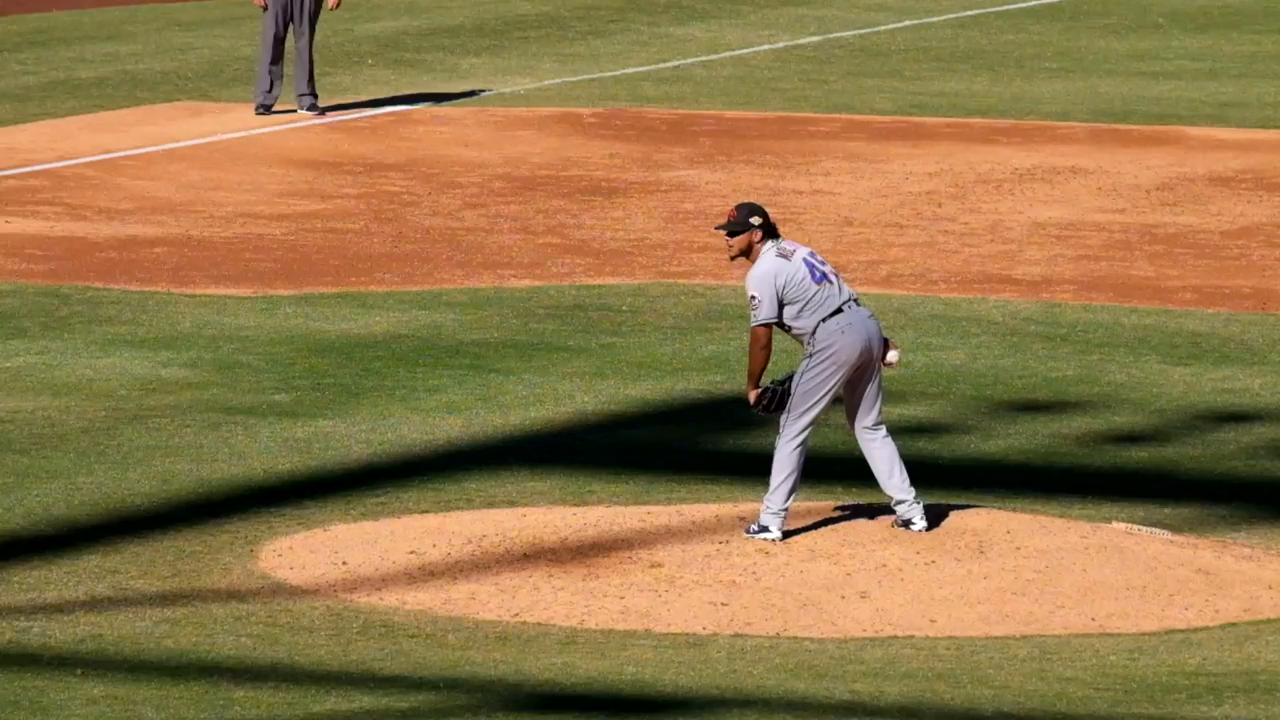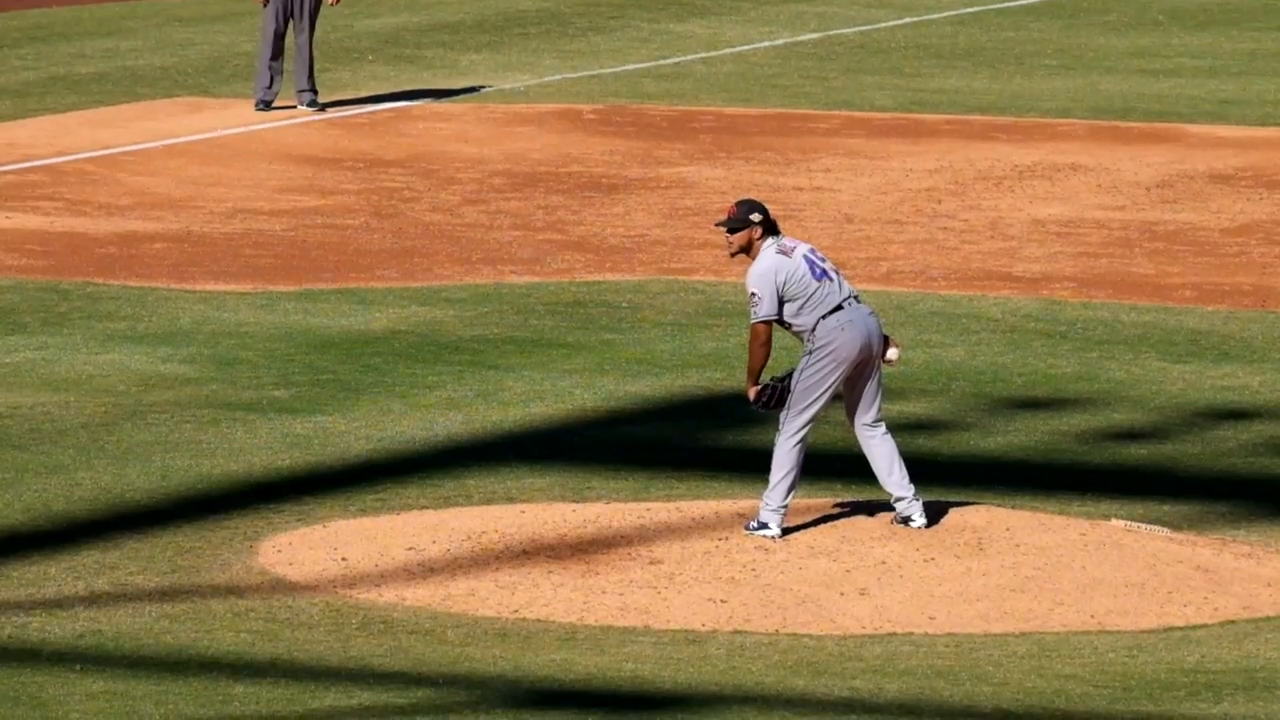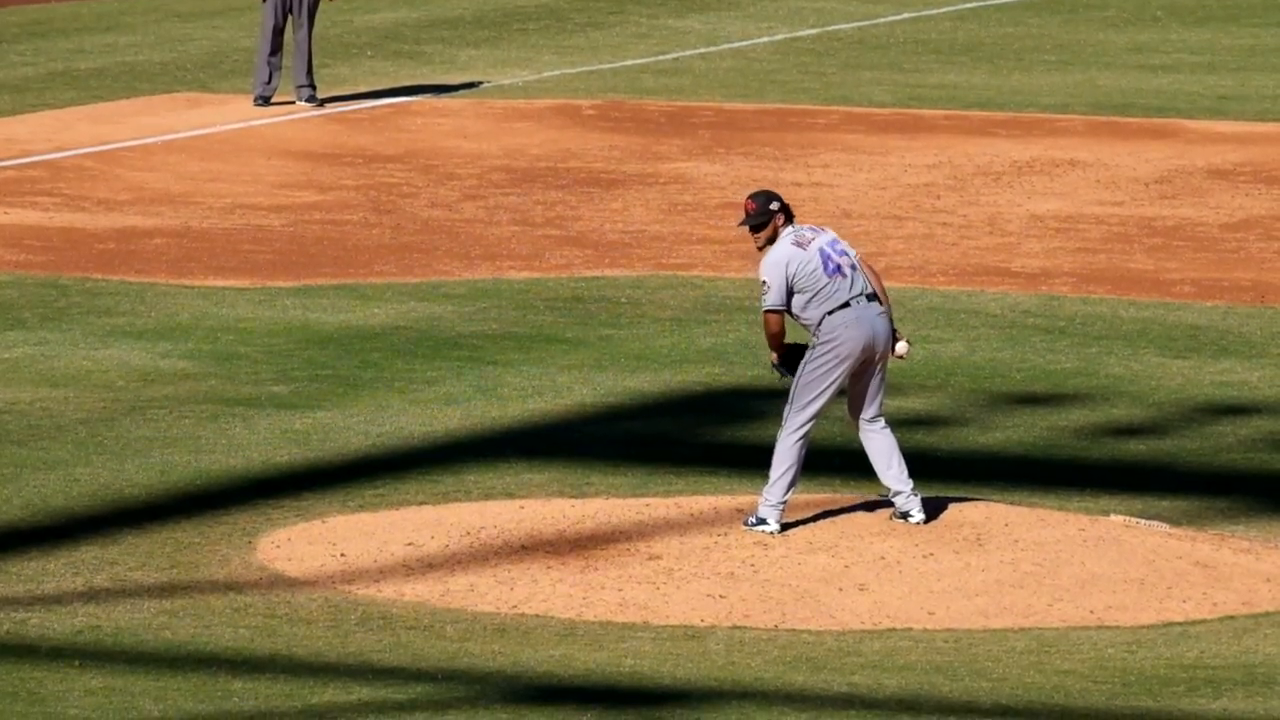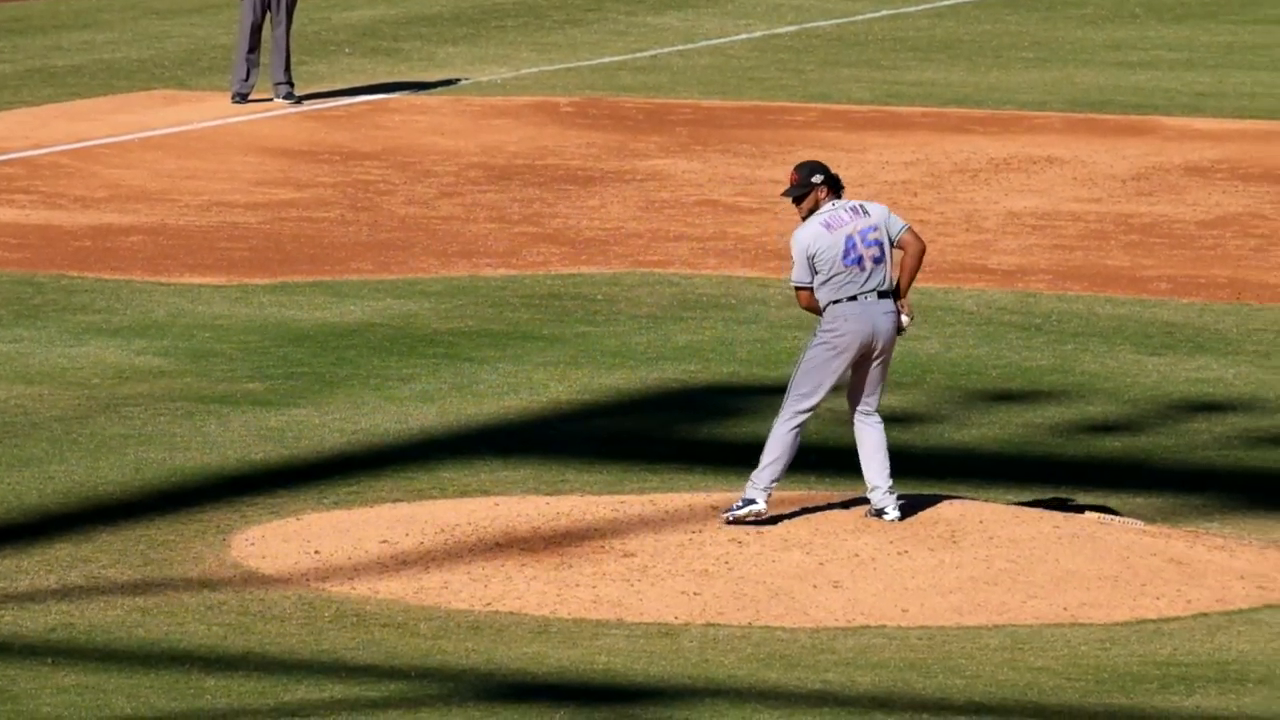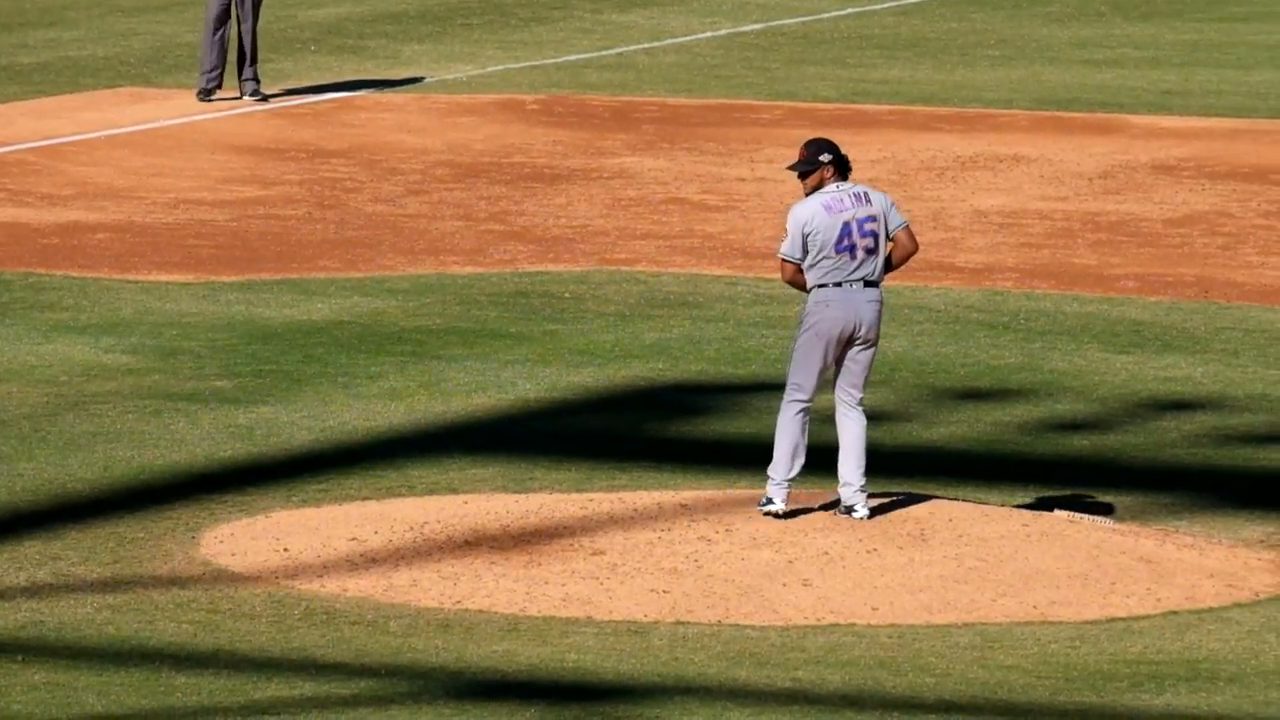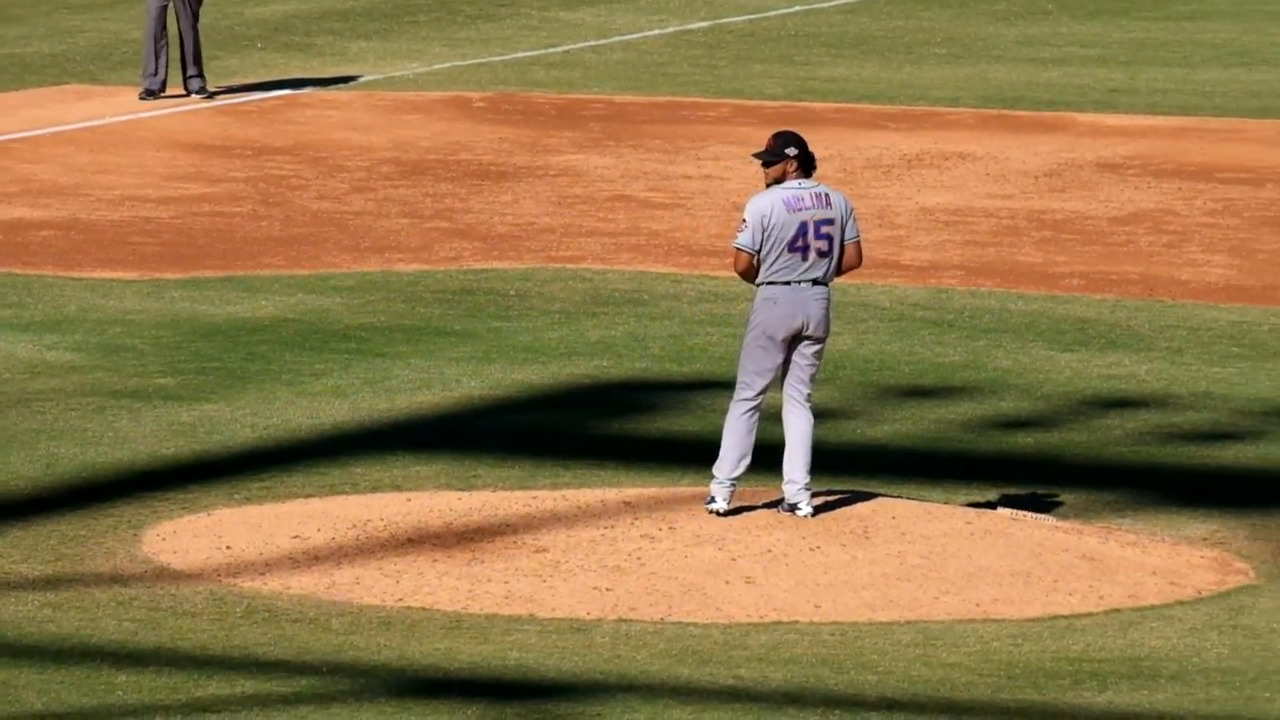
dt=0.3s
person 1, frame 1
left shoulder: (761, 273)
right shoulder: (792, 248)
left elbow: (761, 338)
left wrist: (752, 386)
left hip: (834, 338)
right hip: (867, 326)
left knee: (793, 428)
right knee: (870, 426)
left ankle: (771, 520)
right ankle: (910, 510)
person 1, frame 2
left shoulder: (762, 269)
right shoulder: (793, 245)
left elbow: (761, 335)
left wrist: (752, 383)
left hip: (835, 335)
right hip: (868, 323)
left knee: (793, 426)
right knee: (869, 424)
left ankle: (770, 516)
right ankle: (909, 507)
person 1, frame 3
left shoulder: (775, 259)
right shoulder: (821, 232)
left elbow: (774, 324)
right elbow: (869, 273)
left wrist: (778, 351)
right wrist: (888, 322)
left hip: (840, 331)
right hip: (876, 321)
left knee: (796, 421)
right knee: (870, 419)
left ankle: (769, 512)
right ankle: (908, 503)
person 1, frame 4
left shoulder: (805, 234)
right shoulder: (875, 210)
left elbow: (804, 298)
right elbow: (916, 246)
right wrist: (900, 295)
left hip: (842, 321)
right hip: (883, 316)
left knee: (795, 408)
right knee: (866, 411)
left ankle: (757, 494)
right ankle: (884, 499)
person 1, frame 5
left shoulder: (803, 210)
right shoulder: (877, 199)
left elbow: (789, 274)
right elbow: (908, 245)
right wrist: (874, 274)
left hip: (826, 305)
right hip: (869, 304)
left knee: (796, 399)
right knee: (850, 402)
left ankle: (778, 489)
right ankle: (854, 497)
person 1, frame 6
left shoulder: (763, 203)
right shoulder: (837, 201)
left elbow: (742, 264)
right elbow: (853, 258)
left hip: (775, 302)
right hip: (817, 304)
left knee: (747, 397)
right knee: (798, 400)
left ankle: (721, 489)
right ankle: (798, 495)
